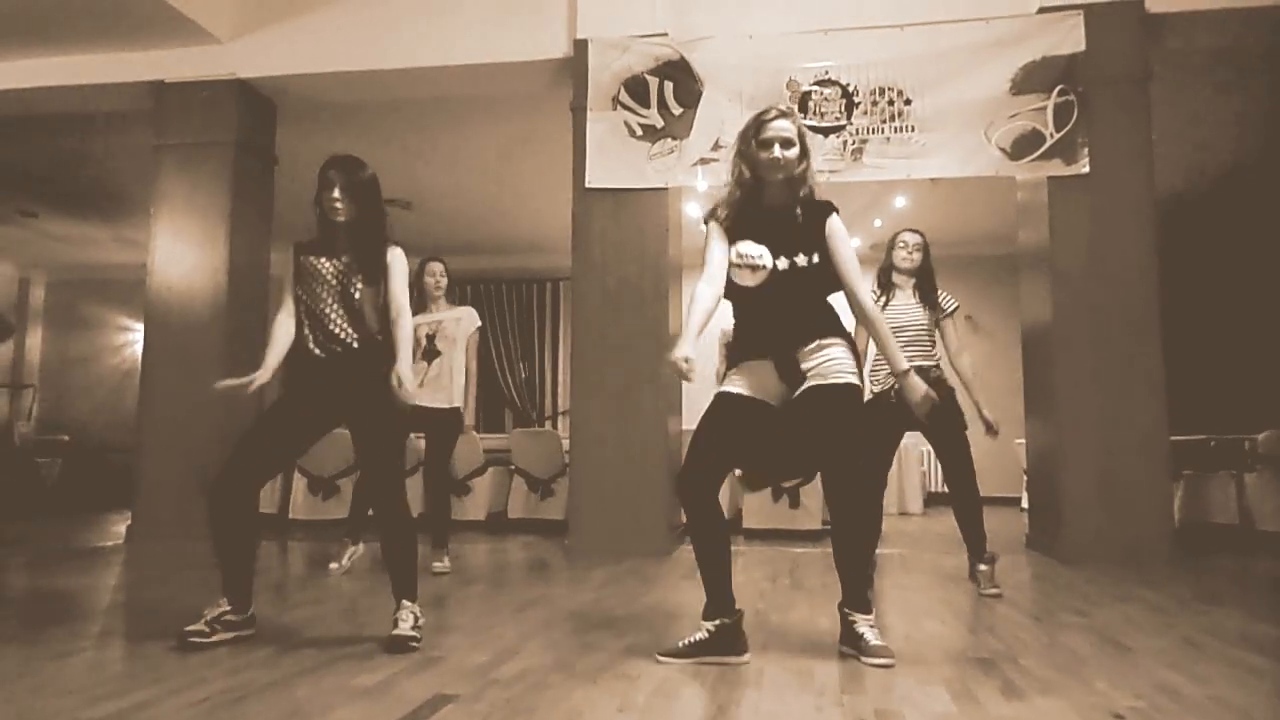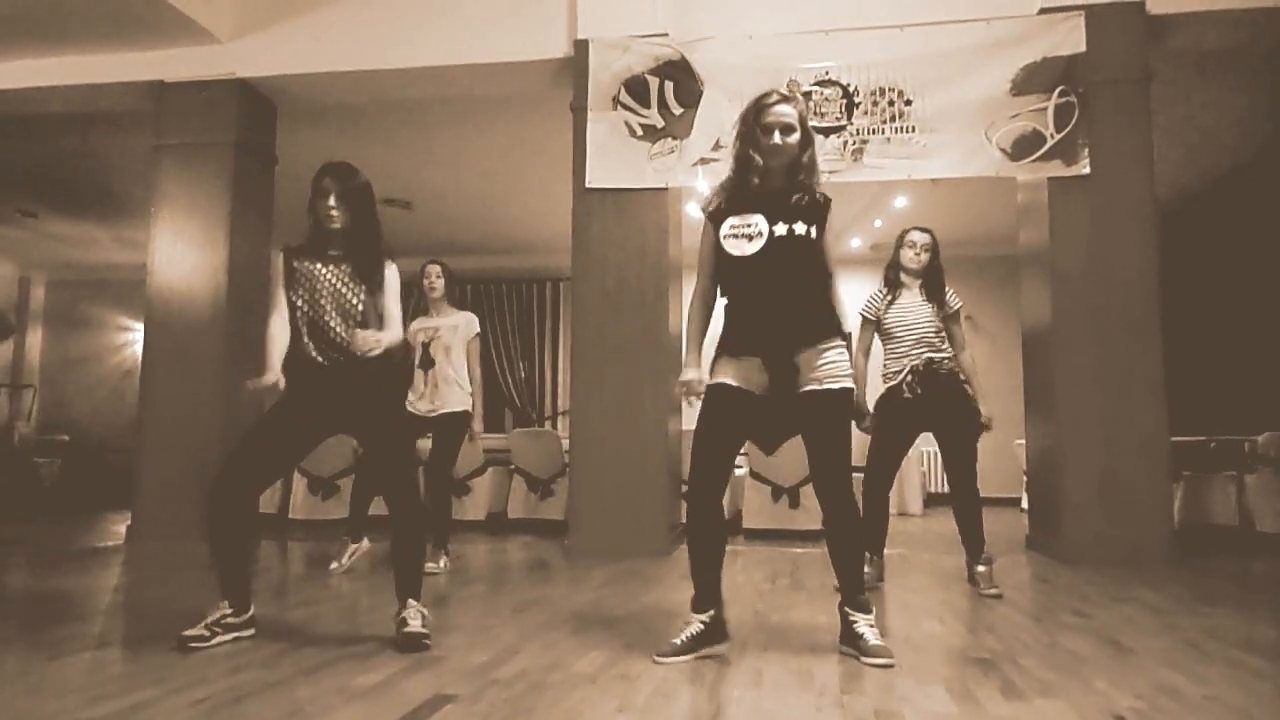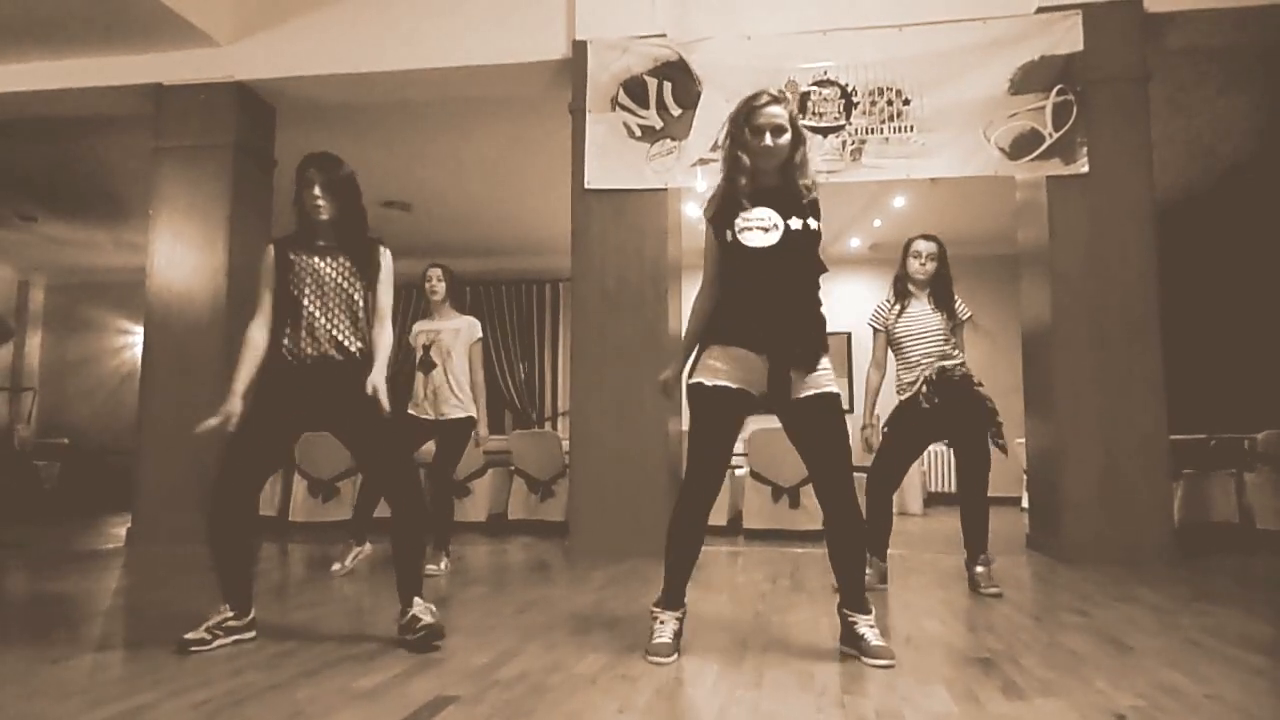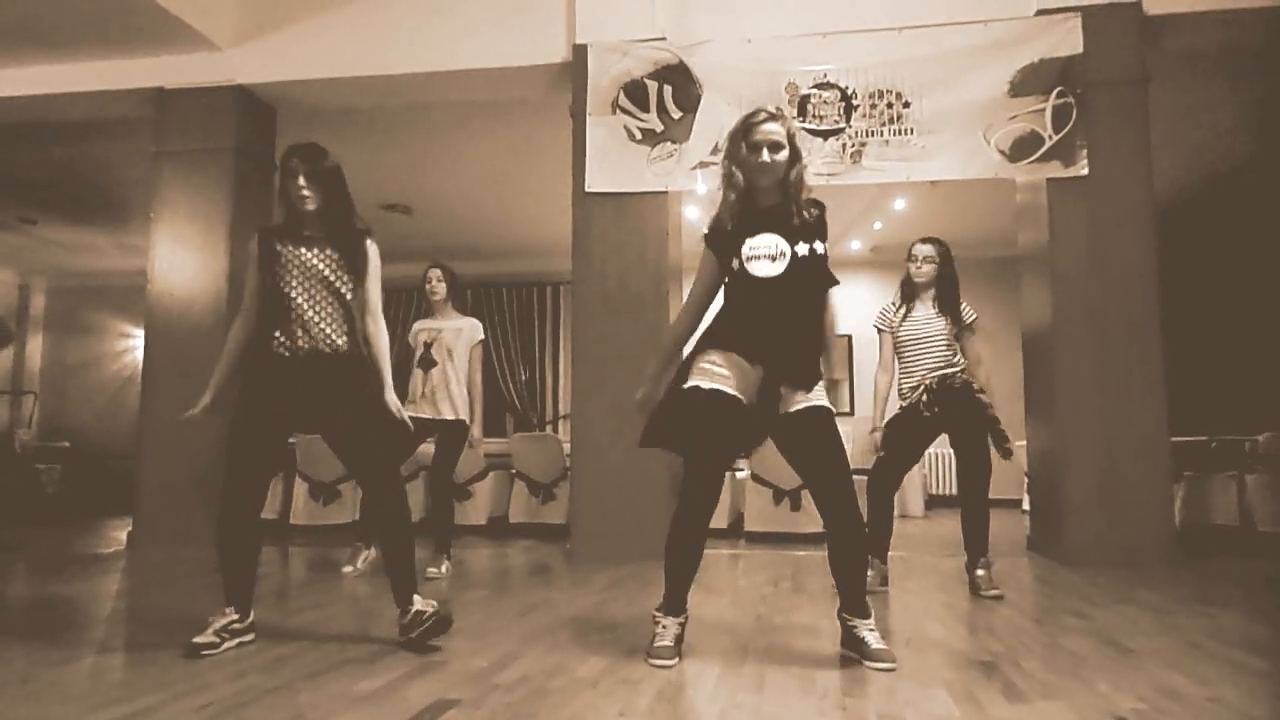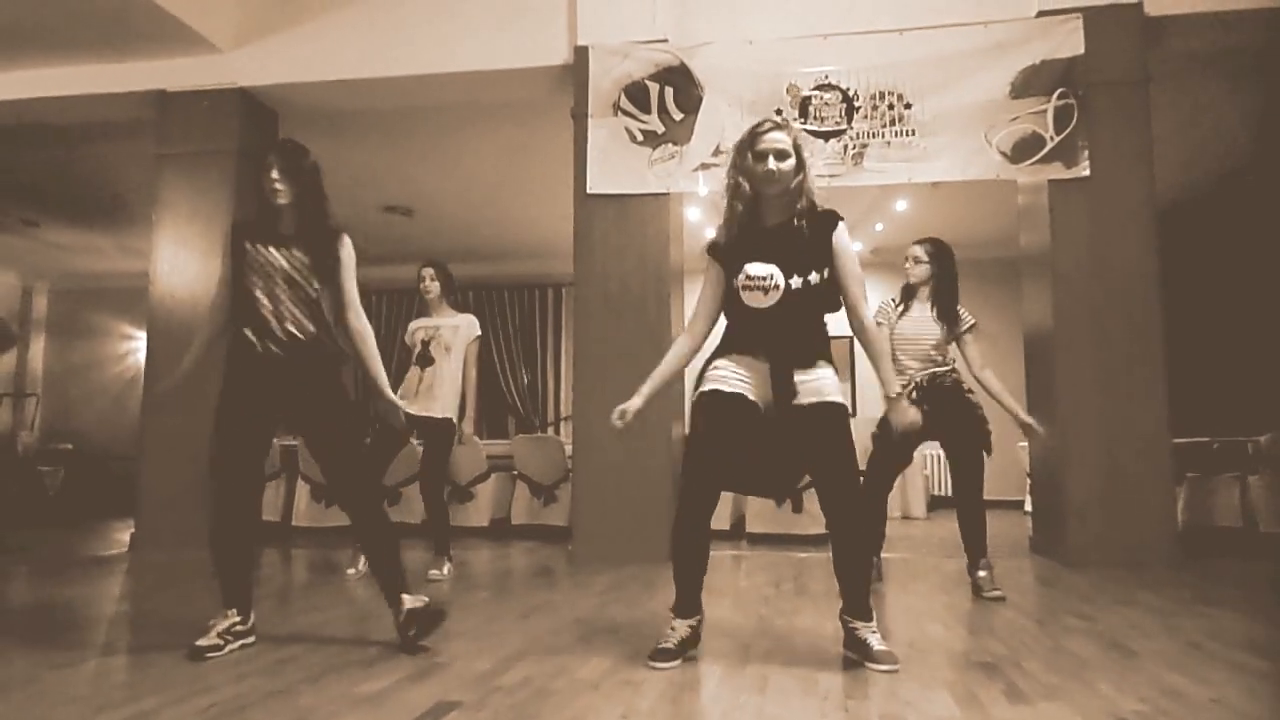
dt=0.2s
person 1, frame 1
left shoulder: (821, 216)
right shoulder: (727, 219)
left elbow: (860, 293)
right elbow: (709, 283)
left wrist: (903, 370)
right wrist: (685, 342)
left hip: (821, 352)
right hip: (754, 365)
left knee: (849, 488)
right knee: (693, 483)
left ankle: (857, 618)
right ankle: (722, 622)
person 1, frame 2
left shoulder: (814, 204)
right shoulder: (726, 203)
left elbow: (828, 289)
right elbow: (705, 285)
left wrist: (852, 375)
right wrist: (692, 360)
left hip: (815, 348)
right hip: (741, 354)
left knee: (835, 487)
right knee: (703, 483)
left ankle: (856, 616)
right ankle: (707, 615)
person 1, frame 3
left shoulder: (807, 201)
right shoulder: (725, 204)
right elbow: (710, 289)
right wrist: (679, 360)
left hip: (802, 356)
right hip: (732, 351)
left knee: (838, 488)
right knee: (699, 485)
left ankle: (856, 617)
right ankle: (669, 612)
person 1, frame 4
left shoulder: (814, 216)
right shoulder: (725, 227)
right elbow: (694, 307)
left wrist: (826, 368)
right wrist: (656, 378)
left hip: (796, 376)
right hip: (726, 364)
left knee: (841, 501)
right knee: (698, 496)
left ankle: (857, 622)
right ankle: (670, 618)
person 1, frame 5
left shoulder: (826, 229)
right shoulder: (730, 242)
left elbow: (859, 314)
right elbow: (697, 328)
left wrist: (893, 393)
right wrist: (643, 394)
left hip: (809, 372)
right hip: (739, 368)
left knee: (845, 503)
right knee: (696, 495)
left ankle: (859, 625)
right ankle: (685, 620)
person 2, frame 1
left shoulder: (387, 255)
right shoulder: (303, 255)
left elbow: (401, 316)
right elbow: (288, 317)
left wrist: (403, 365)
right wrist: (264, 370)
left hip: (370, 382)
right hip: (311, 383)
left knee: (387, 494)
right knee: (232, 484)
left ankle: (406, 607)
right ankle: (236, 606)
person 2, frame 2
left shoulder: (380, 265)
right shoulder: (289, 260)
left elbow: (393, 327)
right elbow: (280, 318)
left wrist: (380, 339)
right wrist: (274, 369)
left hip: (370, 388)
right hip: (309, 389)
left knee: (404, 496)
right knee: (228, 490)
left ankle: (410, 606)
right ankle: (237, 609)
person 2, frame 3
left shoulder: (375, 255)
right shoulder: (279, 253)
left elbow: (383, 326)
right elbow: (262, 323)
left wrist: (377, 373)
right wrist: (236, 394)
left hip: (351, 385)
right hip: (288, 383)
left knee: (405, 491)
right knee: (230, 494)
left ankle: (412, 605)
right ankle: (237, 612)
person 2, frame 4
left shoulder: (360, 246)
right shoulder: (266, 243)
left elbow: (373, 319)
right elbow: (247, 318)
left wrist: (387, 387)
right wrist: (212, 390)
left hip: (341, 379)
right hip: (274, 379)
left knee: (385, 488)
right knee: (239, 495)
left ankle: (410, 604)
right ankle: (238, 613)
person 2, frame 5
left shoulder: (333, 241)
right shoulder: (243, 237)
left elbow: (352, 314)
right elbow: (225, 308)
left wrist: (383, 385)
right wrist: (183, 370)
left hip: (315, 375)
right hip: (250, 377)
left knee: (355, 488)
right knee: (232, 494)
left ankle: (401, 601)
right ankle: (237, 615)
person 3, frame 1
left shoulder: (937, 299)
right shoulder: (872, 300)
left elbow: (958, 353)
right elbow: (858, 355)
left wrist: (980, 404)
left hip: (934, 393)
right hip: (886, 398)
left knee: (962, 478)
left ankle: (980, 562)
person 3, frame 2
left shoulder: (943, 296)
right shoulder: (878, 299)
left elbow: (961, 351)
right elbow: (862, 355)
left wrist: (978, 400)
right wrist: (861, 405)
left hip: (945, 390)
right hip: (898, 395)
left knee: (963, 477)
right knee: (876, 478)
left ankle: (978, 563)
right ankle: (872, 562)
person 3, frame 3
left shoulder: (951, 305)
right shoulder: (887, 310)
left elbow: (961, 357)
right elbow: (877, 368)
left wrist: (982, 406)
right wrist: (868, 421)
left hip: (959, 397)
right hip: (914, 404)
left knee: (974, 482)
right knee: (879, 480)
left ankle: (978, 564)
right ankle: (876, 564)
person 3, frame 4
left shoulder: (957, 309)
right shoulder: (891, 313)
left elbow: (975, 365)
right elbow: (885, 370)
left wrist: (989, 416)
right wrist: (877, 423)
left hip: (959, 402)
right hip: (915, 408)
left knee: (975, 484)
right knee: (880, 481)
left ankle: (978, 567)
right ankle: (876, 566)
person 3, frame 5
left shoulder: (955, 313)
right shoulder: (890, 308)
left elbow: (980, 369)
left wrist: (1017, 412)
left hip: (950, 401)
right hip: (909, 404)
left knee: (968, 485)
right knee: (874, 482)
left ankle: (980, 568)
right ankle: (869, 564)
person 4, frame 1
left shoulder: (466, 315)
right shoulder: (413, 323)
left elbow: (471, 364)
right elbow: (409, 363)
left wrist: (469, 407)
left hip: (447, 405)
right hip: (411, 402)
left knee: (436, 474)
left ankle: (440, 548)
right ankle: (353, 540)
person 4, frame 2
left shoulder: (466, 320)
right shoulder: (416, 326)
left elbow: (475, 370)
right elbow: (416, 368)
left wrist: (477, 415)
left hip: (453, 409)
right hip: (416, 407)
left knee: (438, 477)
left ankle: (440, 549)
right ankle: (355, 538)
person 4, frame 3
left shoulder: (468, 325)
right shoulder: (418, 328)
left elbow: (477, 374)
right elbow: (419, 371)
left wrist: (482, 420)
left hip: (457, 415)
right hip: (419, 411)
left knee: (439, 479)
left ankle: (440, 551)
right ankle: (359, 541)
person 4, frame 4
left shoulder: (470, 326)
right shoulder: (418, 328)
left elbow: (475, 376)
right elbow: (417, 371)
left wrist: (477, 422)
right wrist: (404, 405)
left hip: (453, 415)
right hip: (416, 411)
left knee: (439, 483)
left ankle: (442, 554)
right ankle: (364, 544)
person 4, frame 5
left shoulder: (467, 323)
right shoulder: (415, 327)
left elbow: (470, 372)
left wrist: (469, 417)
right wrist: (395, 403)
left hip: (441, 413)
right hip: (406, 407)
left knee: (431, 484)
right knee: (369, 470)
left ankle: (442, 555)
right ankle: (365, 547)
